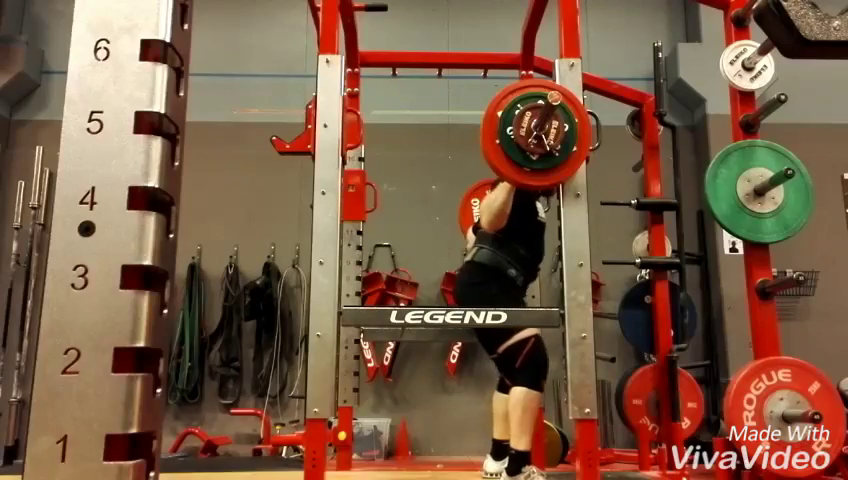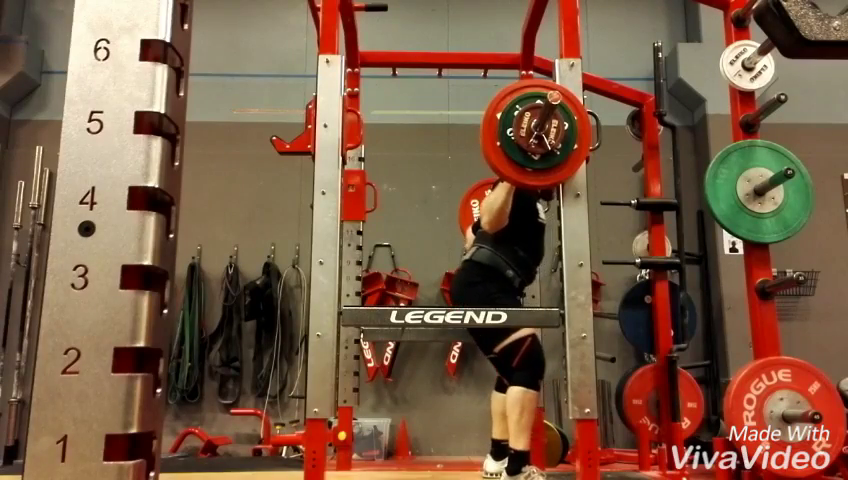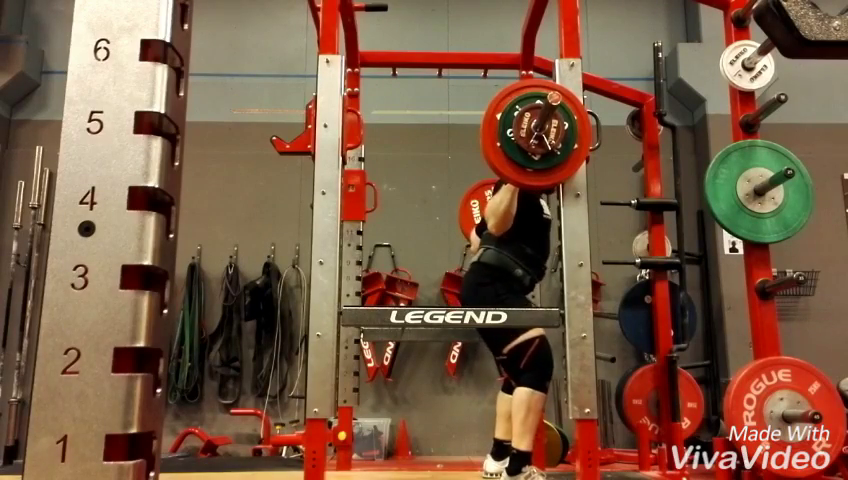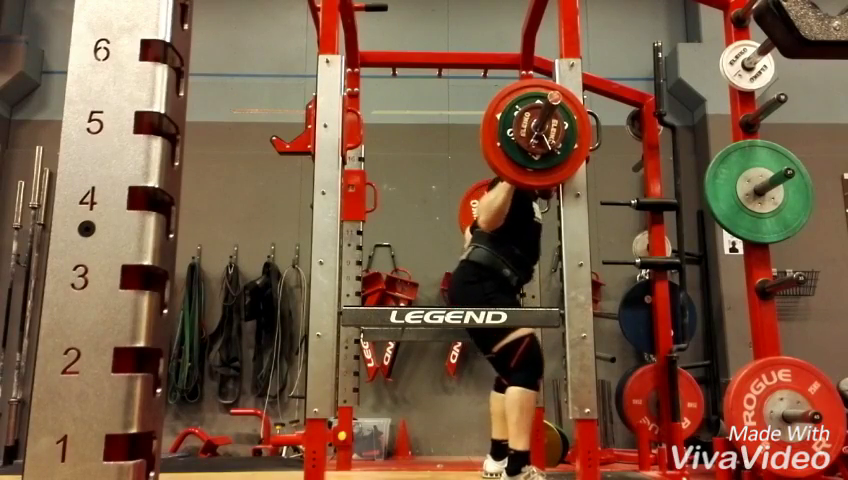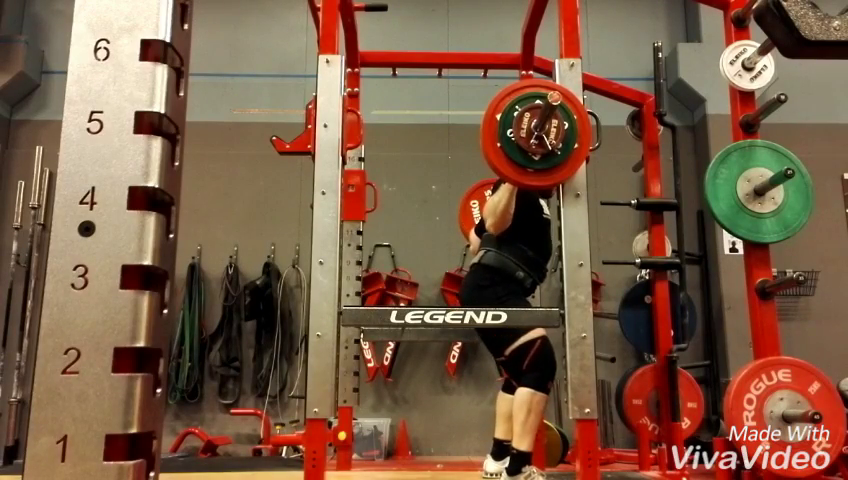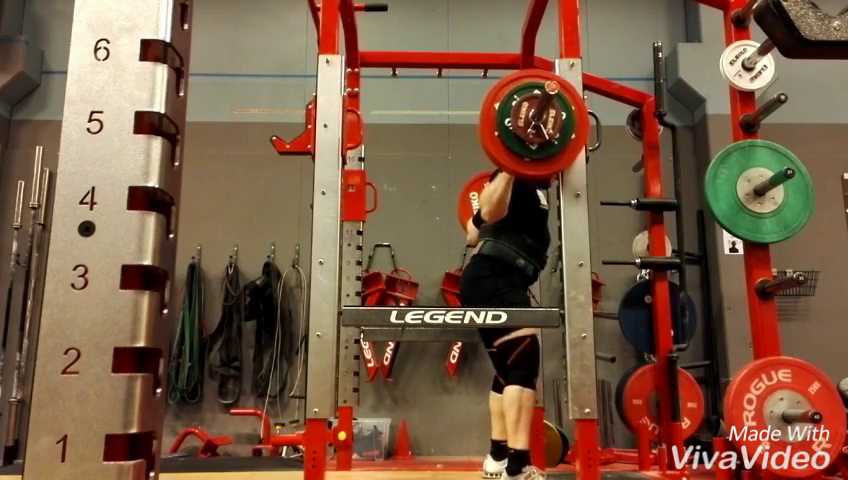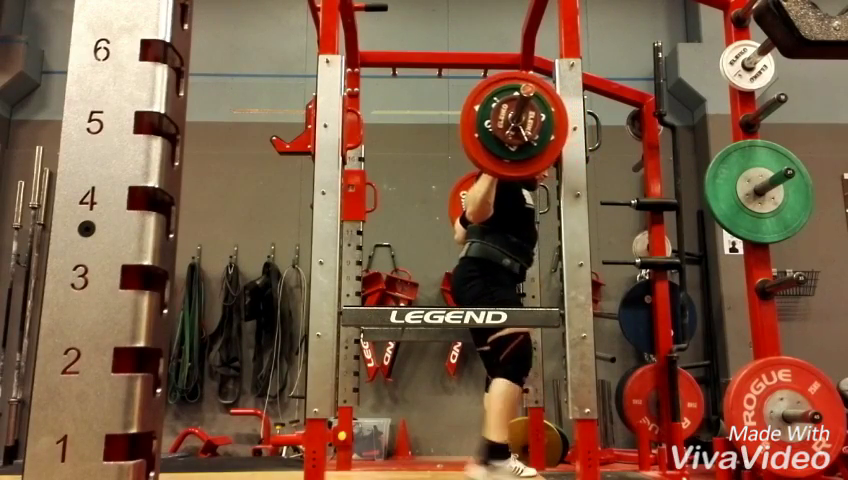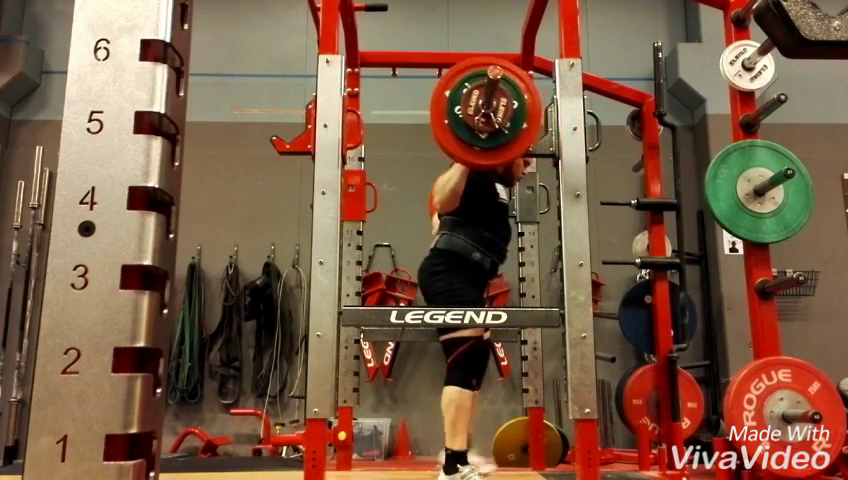
dt=0.5s
person 1, frame 1
left shoulder: (524, 196)
right shoulder: (520, 190)
left elbow: (474, 235)
right elbow: (490, 221)
right wrist: (510, 177)
left hip: (488, 286)
right hip: (485, 285)
left knee: (515, 370)
right knee: (531, 363)
person 1, frame 2
left shoulder: (524, 197)
right shoulder: (521, 190)
left elbow: (473, 235)
right elbow: (491, 221)
left hip: (487, 287)
right hip: (482, 286)
left knee: (514, 369)
right knee: (529, 364)
person 1, frame 3
left shoulder: (528, 195)
right shoulder: (522, 187)
left elbow: (478, 237)
right elbow: (497, 224)
right wrist: (514, 180)
left hip: (493, 288)
right hip: (490, 287)
left knee: (520, 370)
right knee: (536, 364)
person 1, frame 4
left shoulder: (524, 198)
right shoulder: (518, 191)
left elbow: (473, 232)
right elbow: (487, 219)
right wrist: (510, 178)
left hip: (481, 287)
right hip: (479, 286)
left knee: (512, 369)
right knee: (527, 364)
person 1, frame 5
left shoulder: (528, 197)
right shoulder: (522, 189)
left elbow: (476, 242)
right elbow: (495, 223)
left hip: (494, 290)
right hip: (492, 289)
left knee: (521, 372)
right knee: (540, 365)
person 1, frame 6
left shoulder: (525, 187)
right shoulder: (521, 181)
left elbow: (473, 233)
right elbow: (491, 211)
right wrist: (508, 168)
left hip: (492, 282)
right hip: (493, 281)
left knee: (509, 369)
right knee: (523, 364)
person 1, frame 7
left shoulder: (511, 189)
right shoulder: (507, 181)
left elbow: (461, 234)
right elbow: (476, 212)
right wrist: (492, 170)
left hip: (486, 281)
right hip: (483, 279)
left knee: (506, 364)
right knee: (515, 358)
person 1, frame 8
left shoulder: (488, 185)
right shoulder: (481, 174)
left elbow: (438, 224)
right elbow: (442, 201)
right wrist: (464, 160)
left hip: (458, 278)
right hip: (451, 275)
left knee: (472, 361)
right knee: (465, 363)
left ankle: (459, 452)
